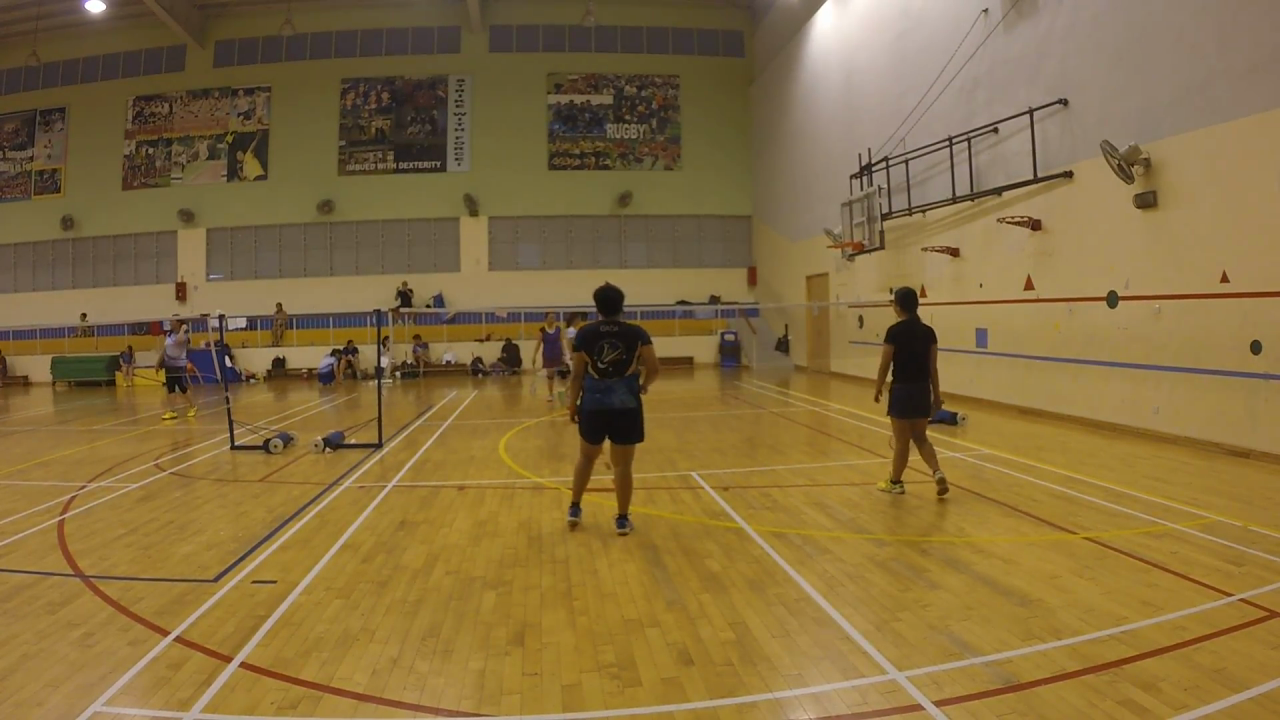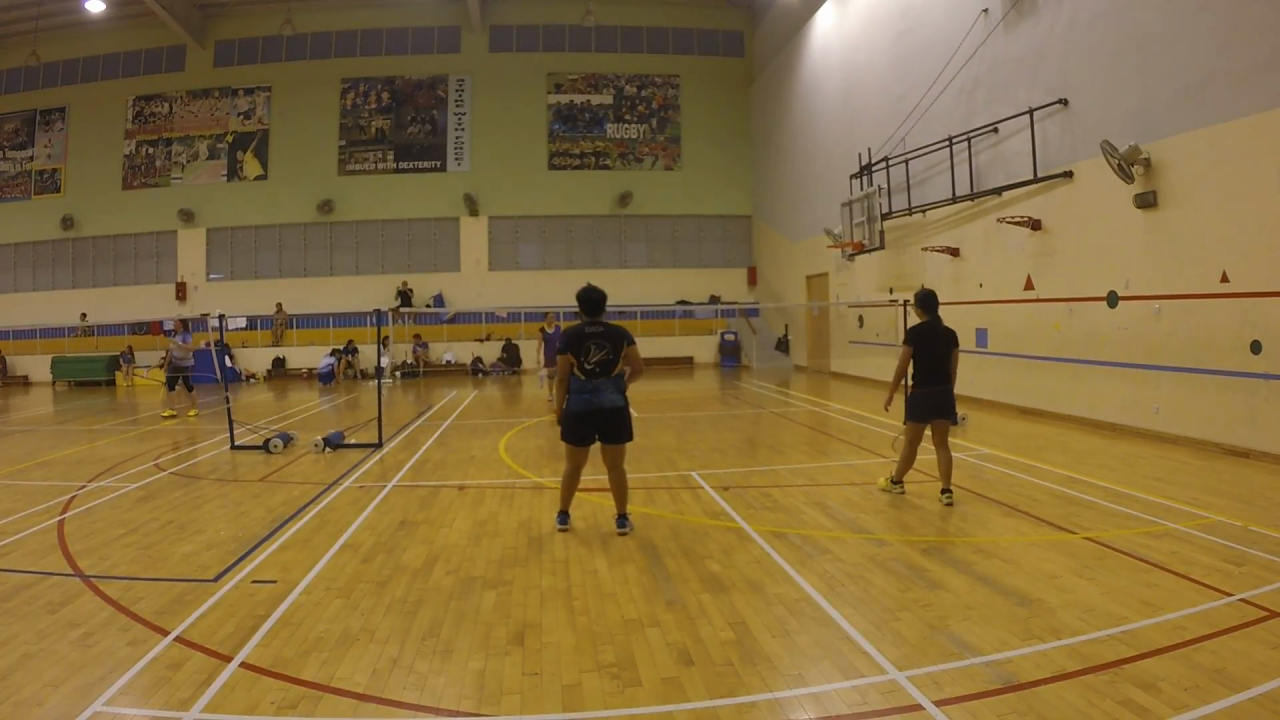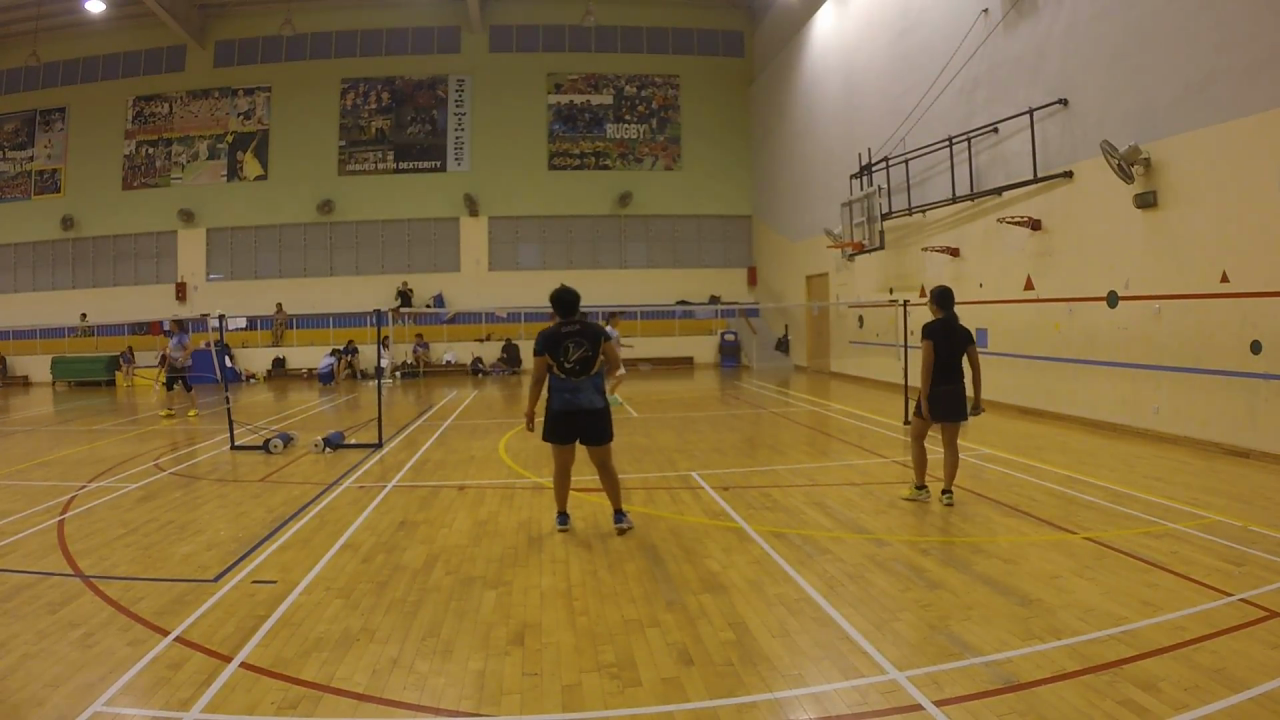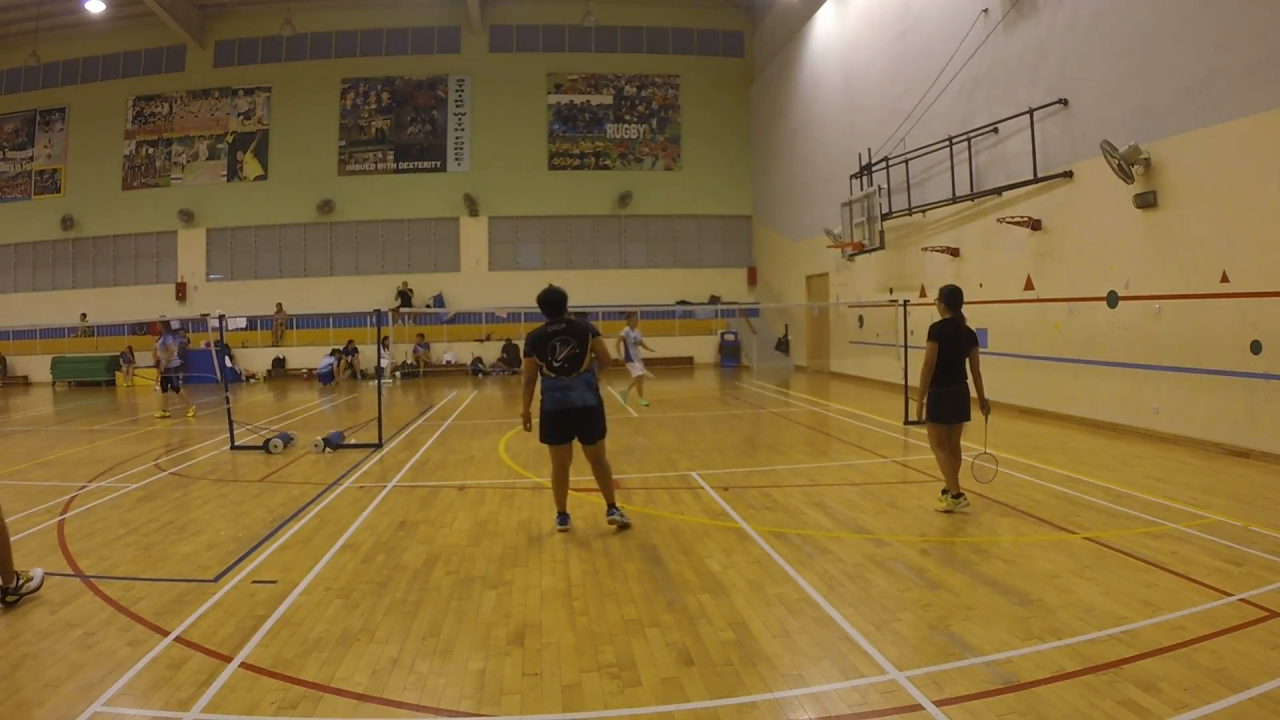
dt=0.3s
person 1, frame 1
left shoulder: (584, 334)
right shoulder: (637, 333)
left elbow: (577, 375)
right elbow: (653, 369)
left wrist: (573, 403)
right wrist: (644, 384)
left hip: (593, 405)
right hip: (626, 407)
left knee: (586, 457)
right knee: (622, 465)
left ankle: (574, 508)
right ankle: (622, 519)
person 1, frame 2
left shoulder: (568, 336)
right shoulder: (620, 334)
left elbow: (562, 378)
right elbow: (638, 369)
left wrist: (558, 406)
right wrist: (625, 383)
left hip: (578, 409)
right hip: (613, 408)
left knee: (573, 465)
right knee: (615, 466)
left ankle: (563, 515)
right ankle: (622, 518)
person 1, frame 3
left shoulder: (545, 337)
right shoulder: (597, 331)
left elbow: (538, 379)
right elbow: (615, 364)
left wrist: (530, 409)
left hip: (560, 409)
right hip: (594, 407)
left knee: (562, 466)
right knee: (604, 463)
left ankle: (562, 516)
right ankle: (619, 515)
person 1, frame 4
left shoulder: (534, 338)
right shoulder: (585, 329)
left elbow: (529, 380)
right elbow: (606, 360)
left wrist: (525, 410)
left hip: (554, 407)
right hip: (588, 404)
left knee: (560, 464)
right knee: (598, 459)
left ankle: (562, 516)
right ankle: (612, 508)
person 2, frame 1
left shoulder: (895, 331)
right shoulder: (928, 331)
left elbow: (885, 365)
right elbow: (933, 367)
left wrist: (878, 389)
right wrist: (936, 394)
left hip: (902, 390)
right hip: (922, 390)
left knee: (902, 440)
right knee: (920, 437)
left ankle: (895, 482)
right ankle: (937, 472)
person 2, frame 2
left shoulder: (914, 334)
right shoulder: (949, 334)
left elbow: (902, 369)
right elbow: (953, 369)
left wrist: (890, 395)
left hip: (922, 394)
right hip: (944, 394)
left knee: (911, 443)
right knee: (942, 444)
left ankle: (895, 482)
right ankle: (946, 491)
person 2, frame 3
left shoulder: (930, 329)
right shoulder: (964, 332)
left elbow: (927, 365)
right elbow: (976, 368)
left wrist: (923, 397)
right wrist: (977, 398)
left hip: (935, 392)
right hip: (956, 392)
left knee: (917, 438)
right knee: (950, 444)
left ankle: (920, 487)
right ankle: (947, 491)
person 2, frame 4
left shoulder: (938, 329)
right shoulder: (968, 333)
left elbow: (928, 366)
right elbow: (975, 369)
left wrist: (921, 398)
right wrist: (982, 397)
left hip: (941, 393)
right hip: (960, 393)
left knee: (939, 446)
right knee: (953, 445)
left ankle: (957, 497)
right ankle: (950, 492)
